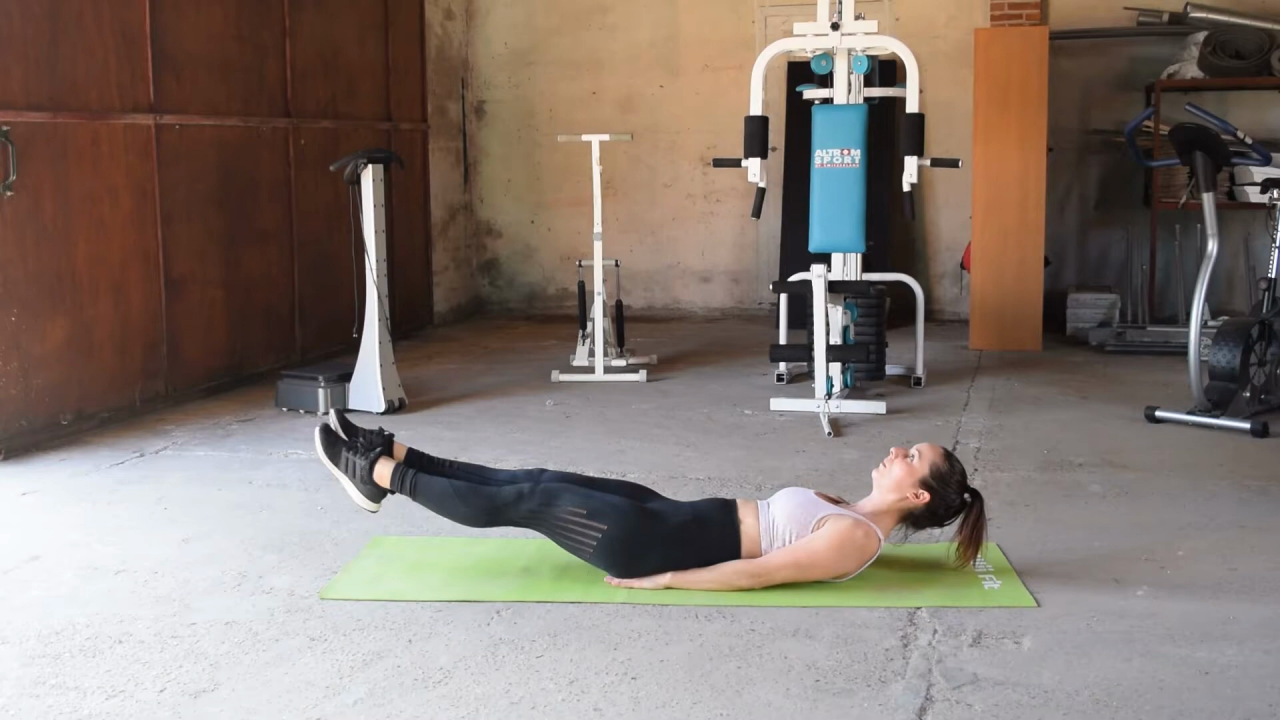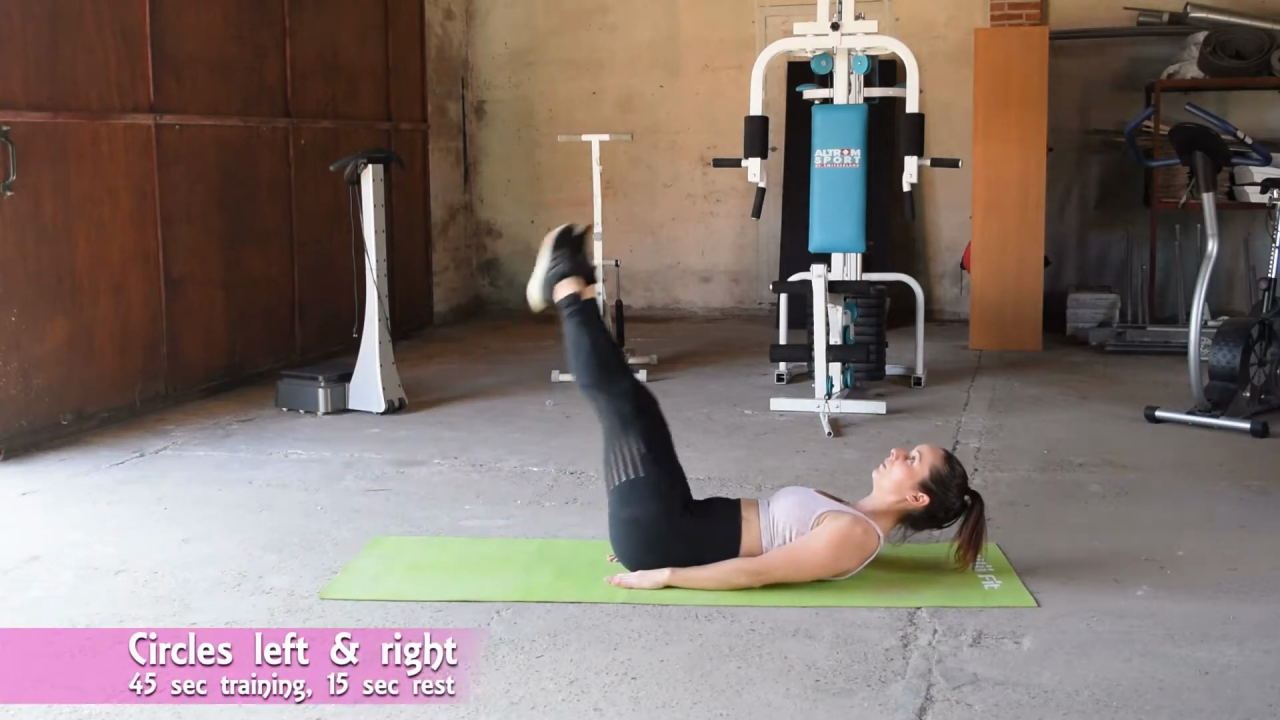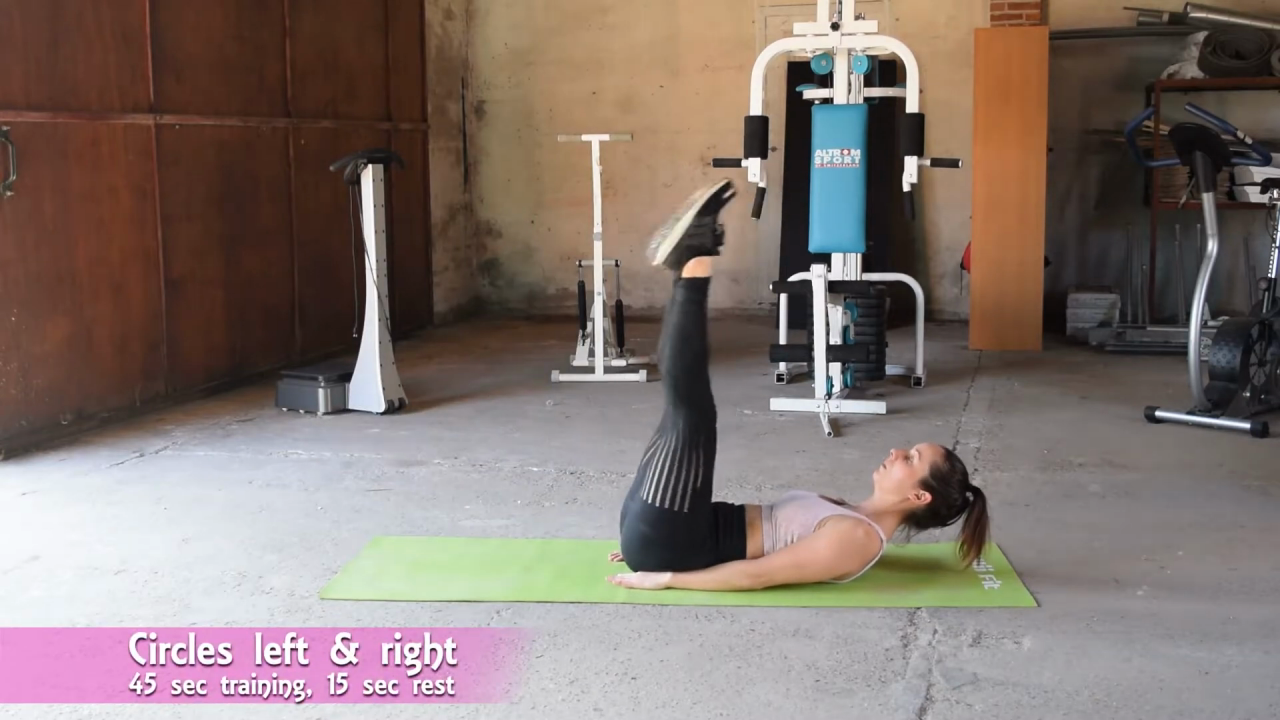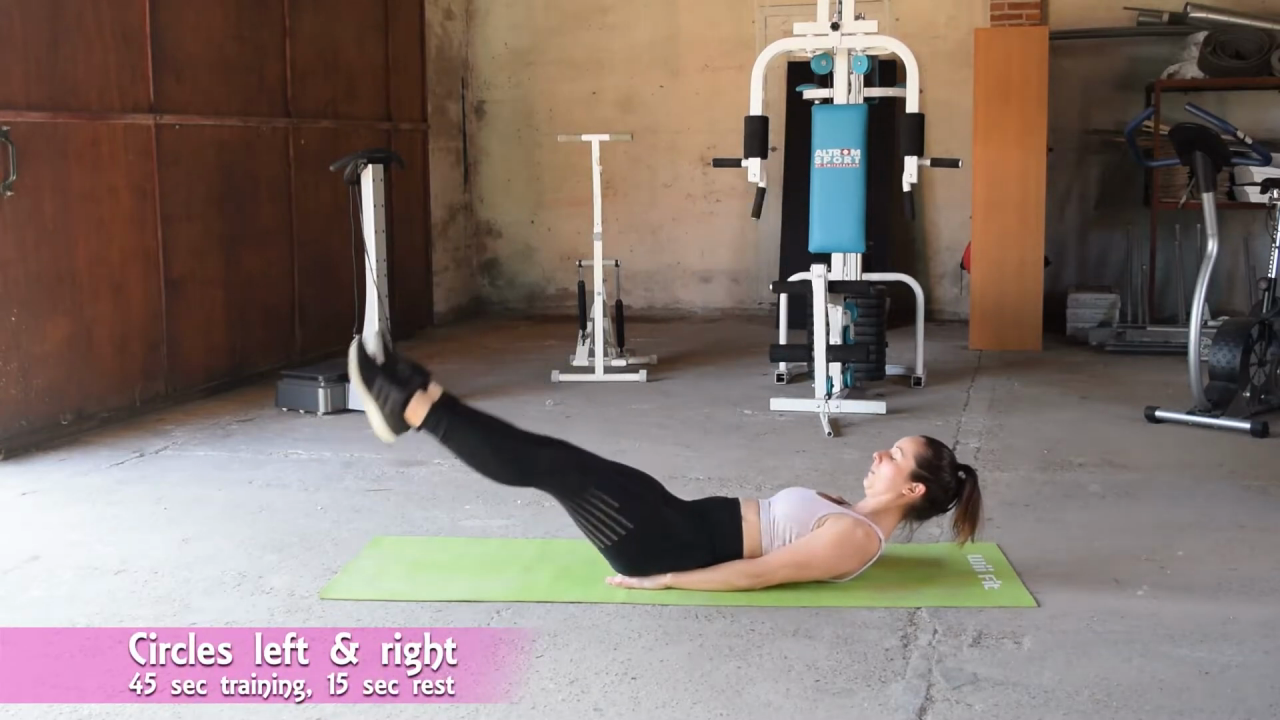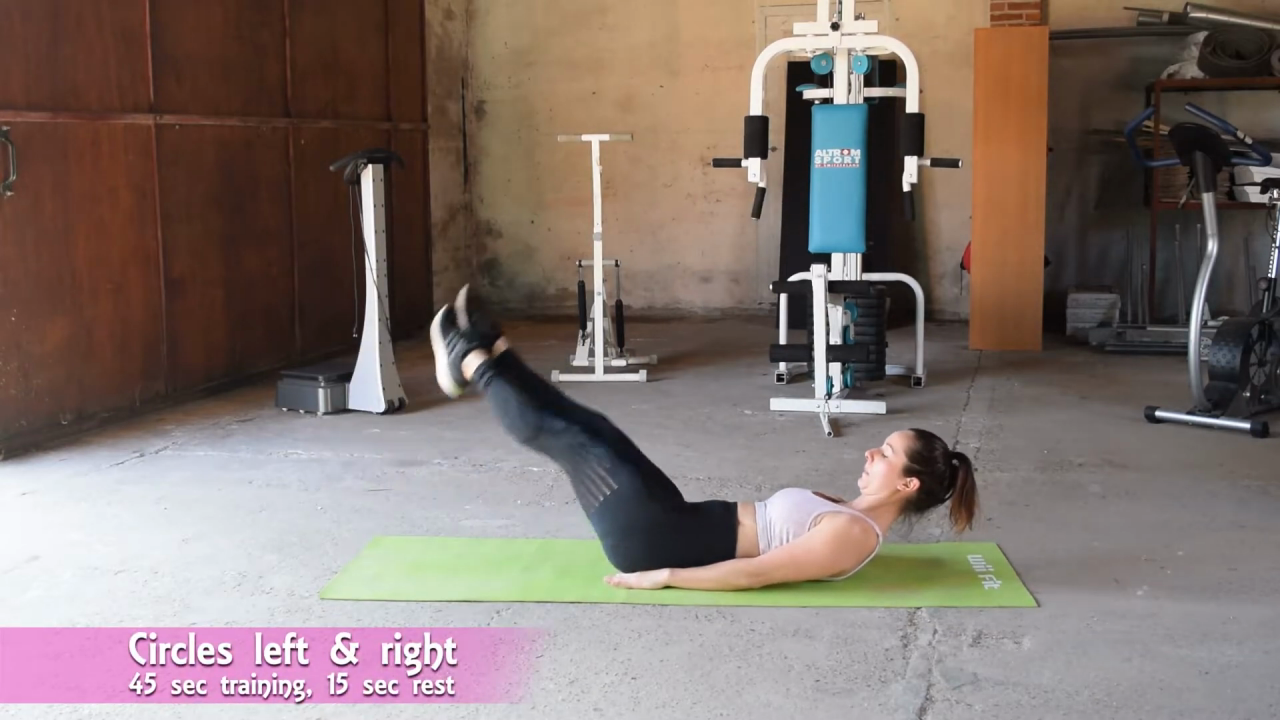
dt=0.5s
person 1, frame 1
left shoulder: (855, 538)
right shoulder: (851, 513)
left elbow: (760, 571)
left wrist: (662, 577)
left hip: (665, 544)
right hip: (677, 518)
left knee: (533, 501)
right knee: (542, 482)
left ankle: (381, 474)
right ankle: (386, 456)
person 1, frame 2
left shoulder: (854, 537)
right shoulder: (855, 514)
left elbow: (758, 573)
left wrist: (663, 575)
left hip: (665, 539)
right hip: (688, 528)
left knee: (620, 402)
right knee: (633, 403)
left ankle: (567, 286)
person 1, frame 3
left shoulder: (858, 538)
right shoulder: (851, 513)
left elbow: (761, 573)
left wrist: (664, 576)
left hip: (664, 545)
left knee: (691, 410)
left ankle: (696, 259)
right ankle: (691, 262)
person 1, frame 4
left shoulder: (856, 537)
right shoulder: (851, 513)
left elbow: (759, 573)
left wrist: (664, 577)
left hip: (670, 543)
right hip: (677, 525)
left knee: (551, 465)
right knee: (562, 462)
left ankle: (411, 404)
right ankle: (416, 397)
person 1, frame 5
left shoulder: (852, 538)
right shoulder: (853, 512)
left elbow: (754, 572)
left wrist: (664, 575)
left hip: (659, 539)
right hip: (687, 527)
left knee: (565, 438)
right knee: (587, 427)
left ankle: (472, 362)
right ankle: (489, 354)
